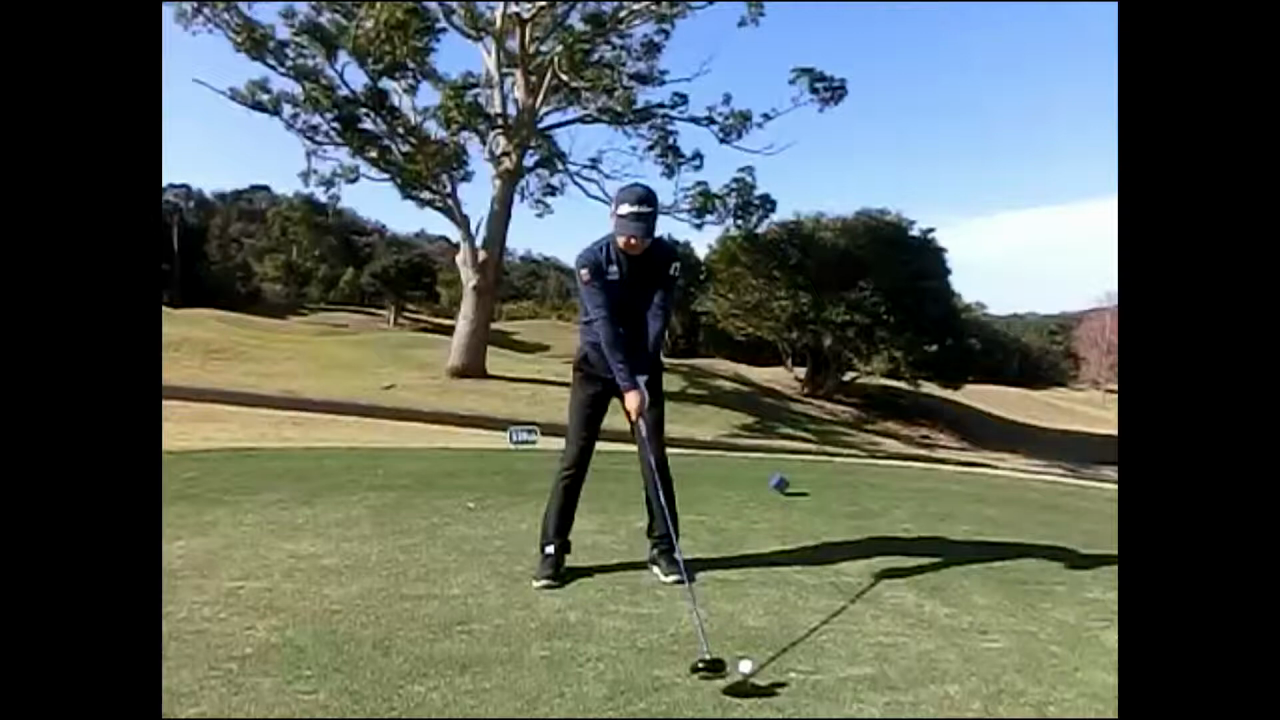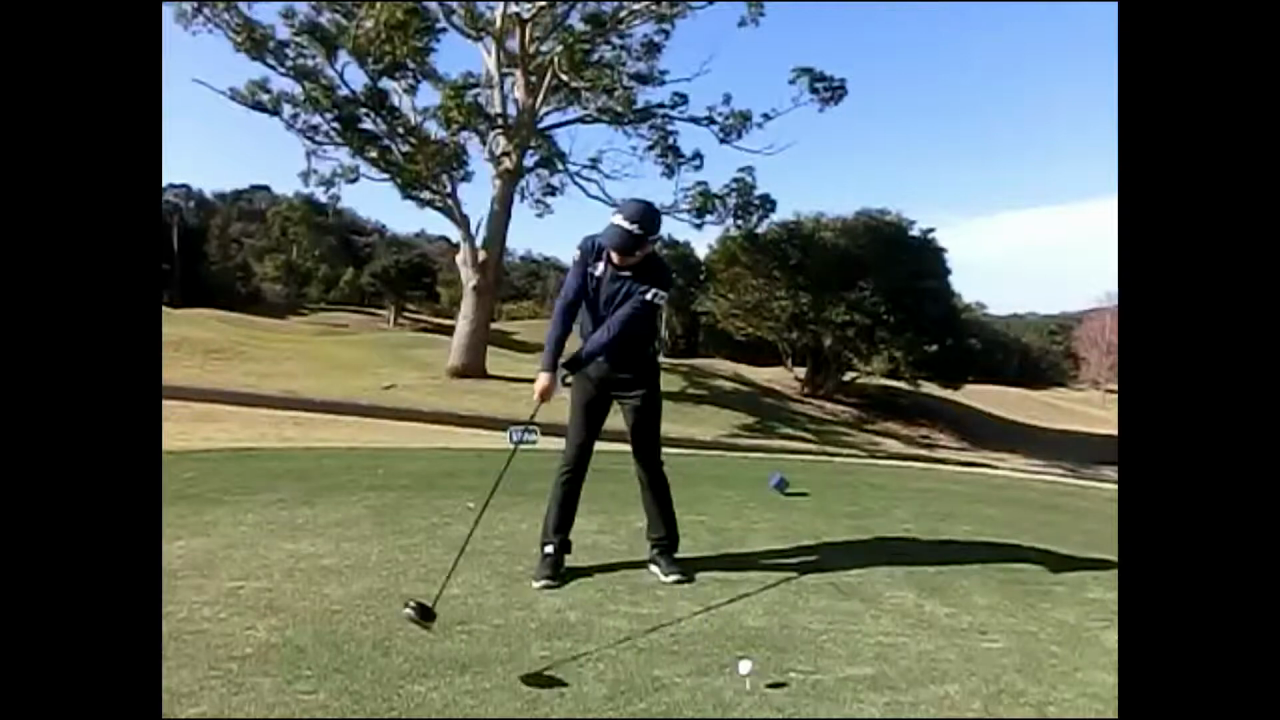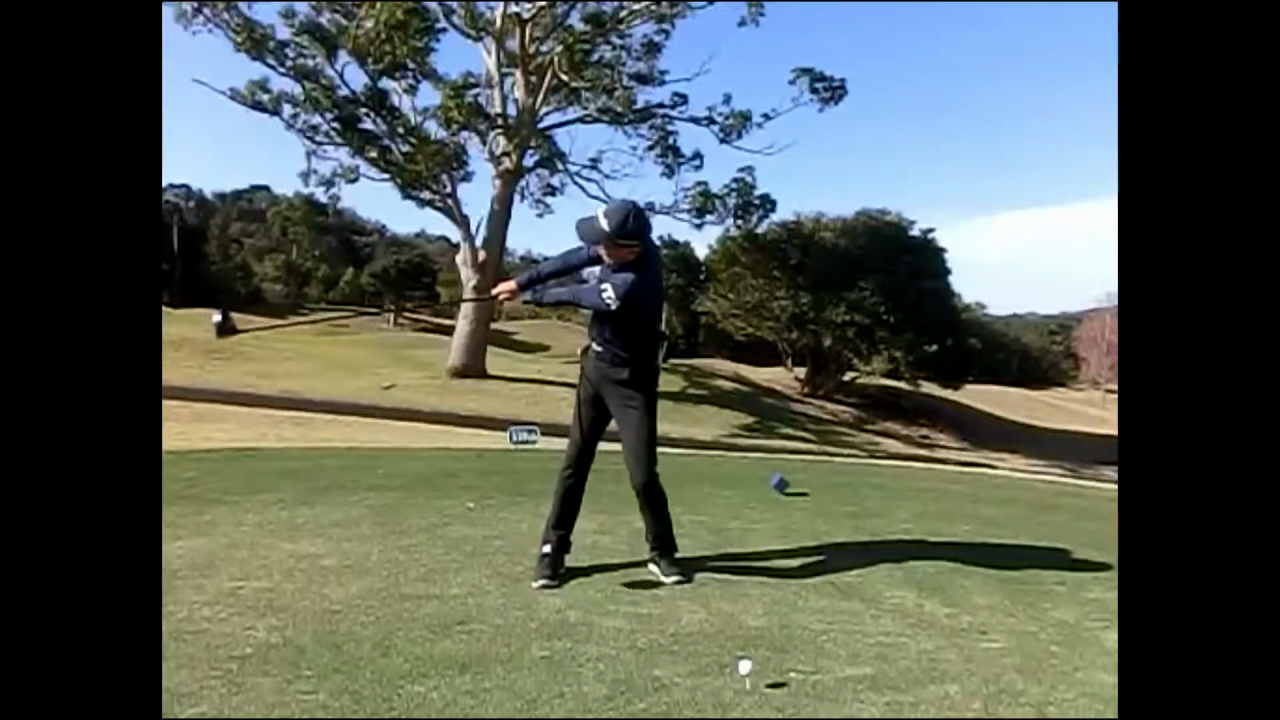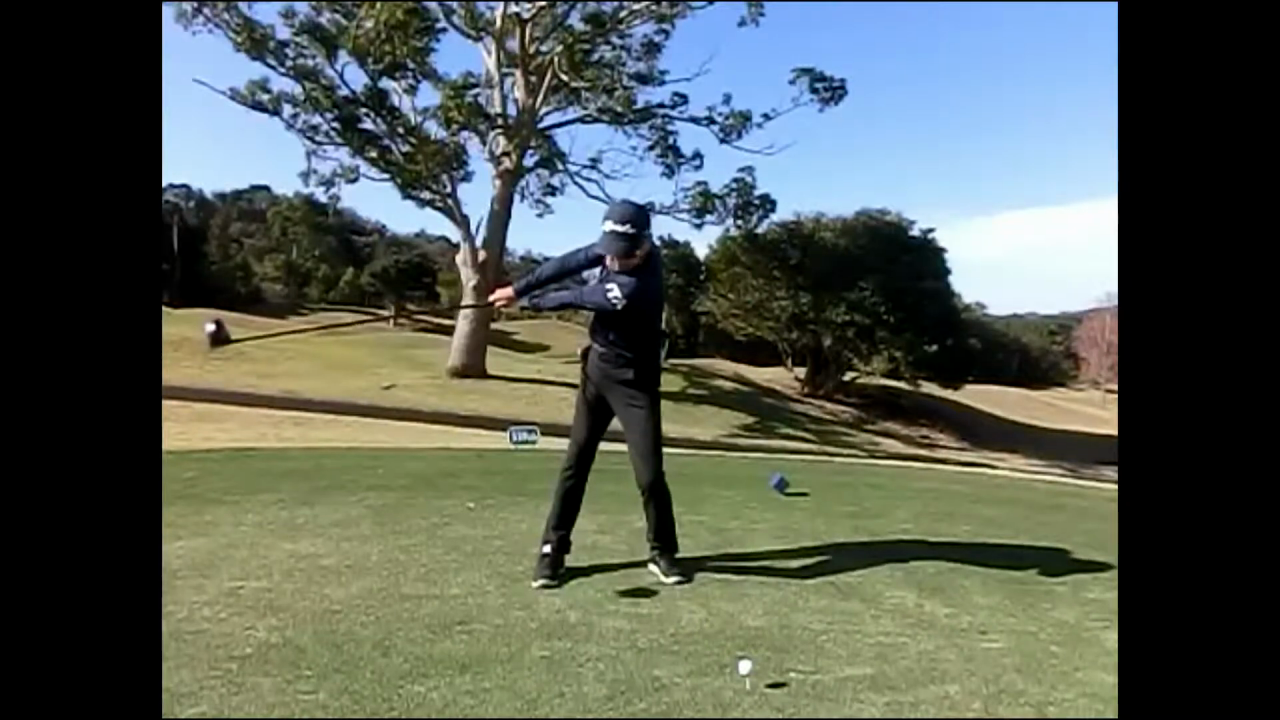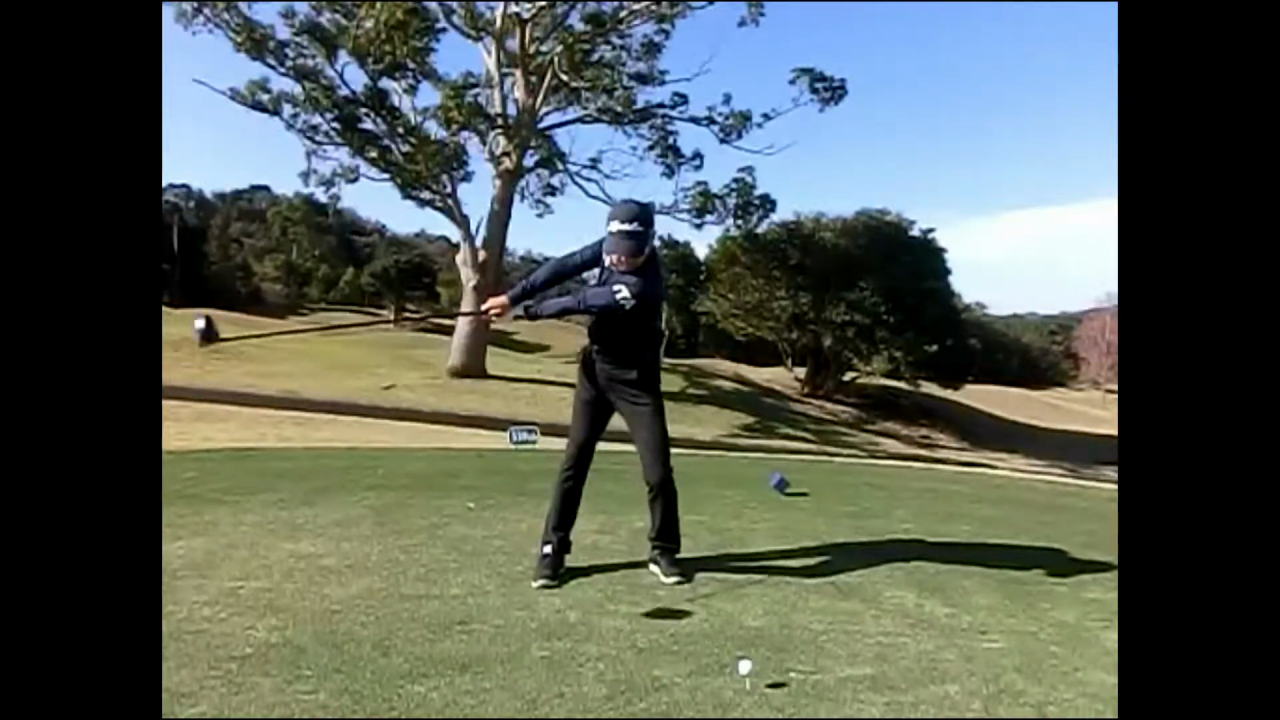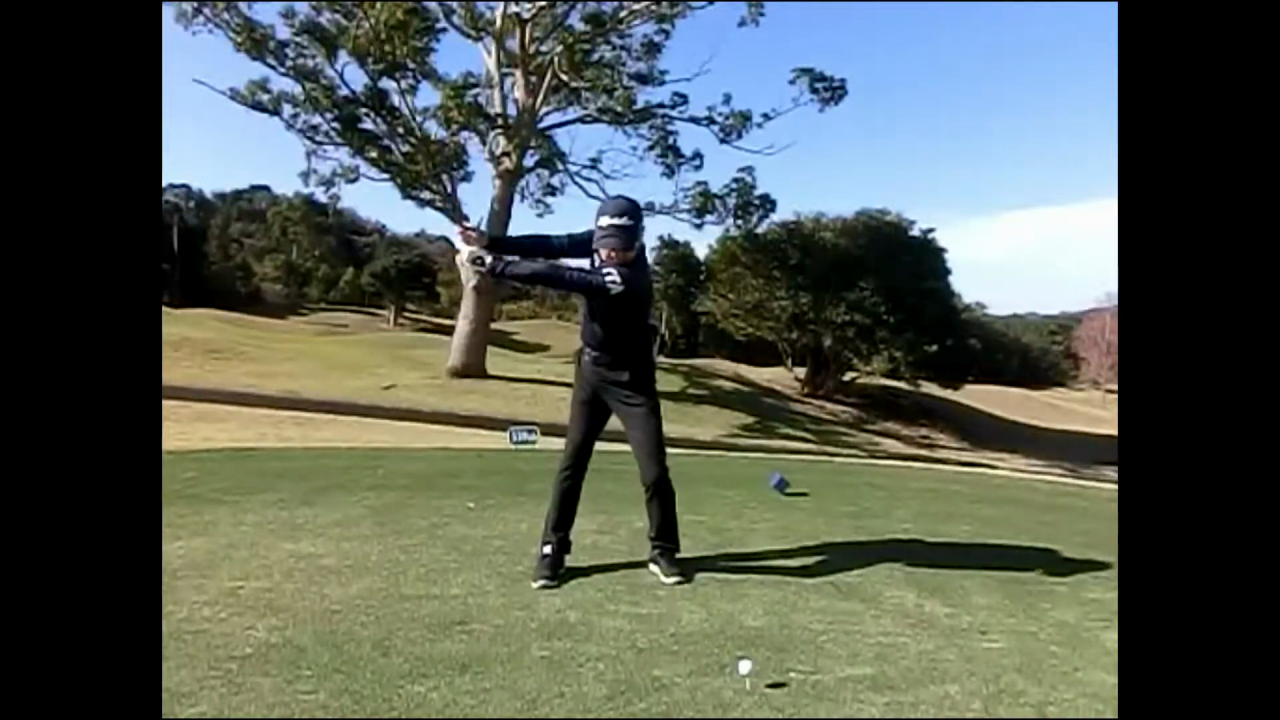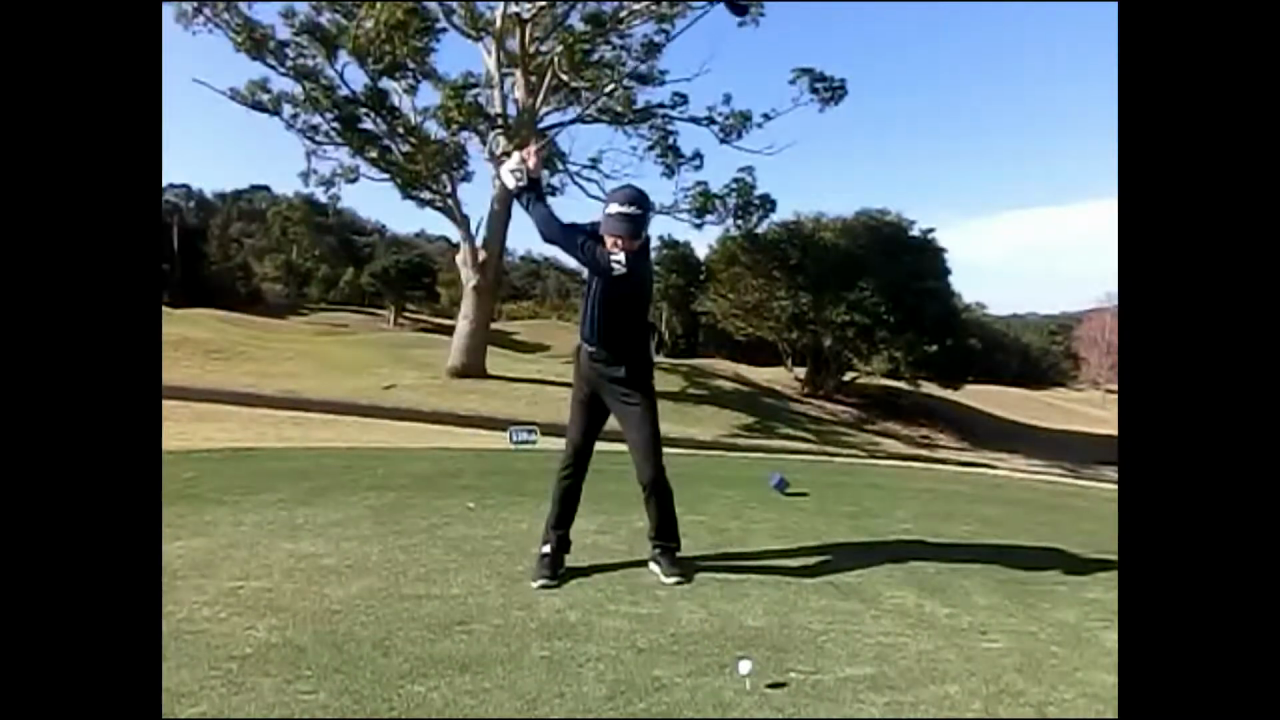
dt=0.7s
person 1, frame 1
left shoulder: (666, 258)
right shoulder: (591, 260)
left elbow: (657, 319)
right elbow: (604, 325)
left wrist: (641, 378)
right wrist: (626, 385)
left hip: (644, 366)
right hip: (595, 365)
left knee: (655, 460)
right knee: (575, 458)
left ankle: (662, 548)
right ankle: (552, 549)
person 1, frame 2
left shoulder: (656, 278)
right shoulder: (592, 249)
left elbow: (615, 328)
right elbow: (566, 307)
left wrist: (565, 368)
right wrist: (549, 366)
left hip: (636, 373)
right hip: (591, 367)
left knee: (648, 465)
right knee: (572, 460)
left ankle: (662, 550)
right ankle: (552, 549)
person 1, frame 3
left shoulder: (634, 285)
right shoulder: (632, 246)
left elbow: (575, 296)
right elbow: (575, 258)
left wrist: (533, 294)
right wrist: (521, 281)
left hip: (631, 379)
right hip: (596, 364)
left knee: (643, 474)
right knee: (575, 461)
left ankle: (662, 552)
right ankle: (553, 548)
person 1, frame 4
left shoulder: (637, 287)
right shoulder: (618, 246)
left elbow: (577, 298)
right elbow: (571, 262)
left wrist: (531, 301)
right wrist: (518, 288)
left hip: (634, 378)
right hip: (597, 367)
left knee: (649, 474)
right knee: (575, 461)
left ankle: (662, 553)
right ankle: (553, 549)
person 1, frame 5
left shoulder: (642, 287)
right shoulder: (611, 247)
left elbow: (578, 304)
right elbow: (563, 267)
left wrist: (526, 310)
right wrist: (511, 296)
left hip: (635, 379)
right hip: (596, 368)
left knee: (658, 473)
right knee: (574, 462)
left ankle: (663, 552)
right ankle: (553, 549)
person 1, frame 6
left shoulder: (629, 279)
right shoulder: (601, 240)
left elbow: (559, 277)
right elbow: (551, 246)
left wrist: (495, 265)
right wrist: (494, 241)
left hip: (631, 378)
right hip: (591, 368)
left knee: (654, 471)
right knee: (572, 462)
left ankle: (663, 551)
right ankle: (552, 550)
person 1, frame 7
left shoulder: (628, 266)
right shoulder: (606, 235)
left elbow: (561, 236)
right elbow: (559, 232)
left wrist: (524, 188)
right wrist: (534, 183)
left hip: (627, 375)
right hip: (589, 366)
left knee: (650, 471)
right knee: (572, 462)
left ankle: (664, 551)
right ankle: (552, 550)
